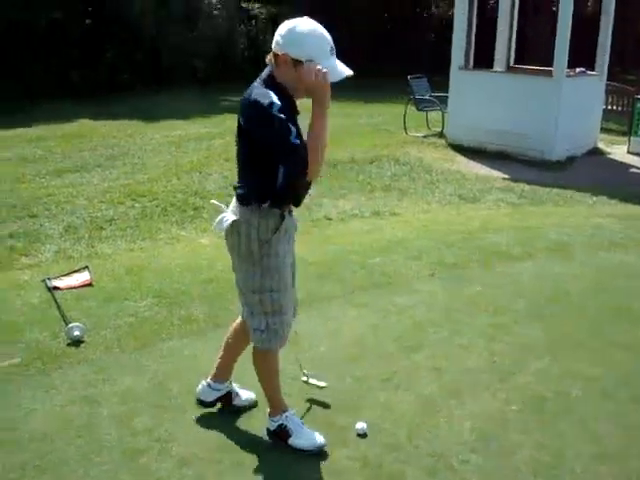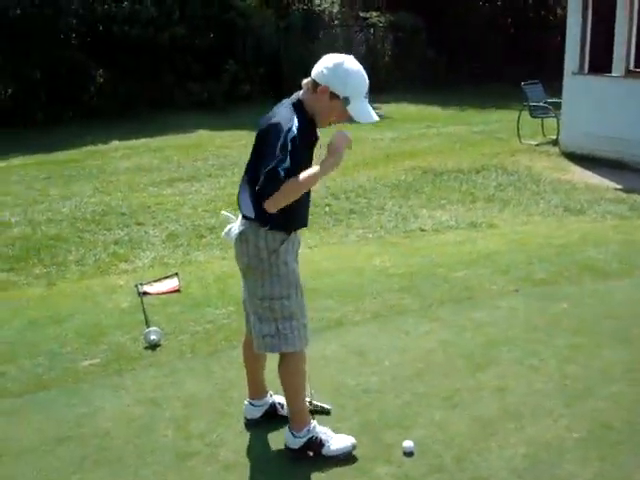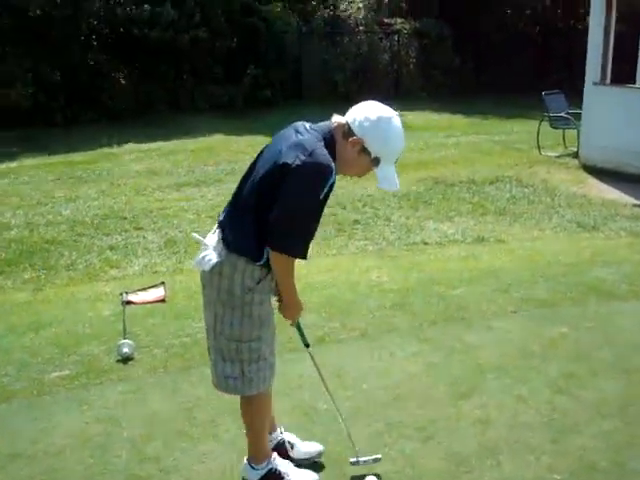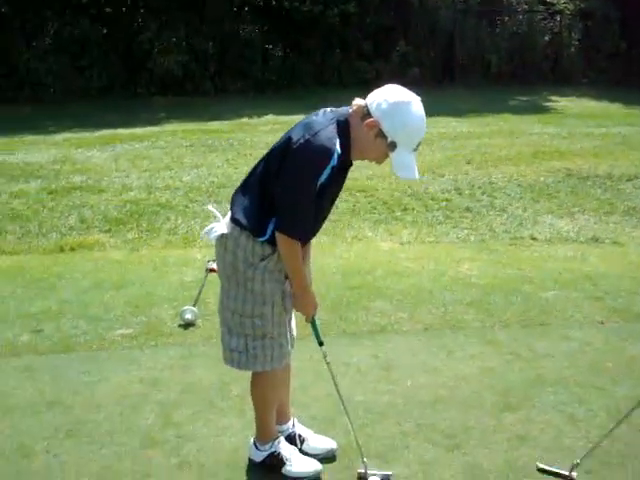
dt=0.7s
person 1, frame 1
left shoulder: (272, 98)
right shoulder: (263, 104)
right elbow: (309, 168)
right wrist: (320, 103)
left hip: (269, 219)
right hip: (260, 226)
left knee: (257, 315)
right knee: (270, 326)
left ankle: (216, 385)
right ankle: (279, 416)
person 1, frame 2
left shoulder: (296, 117)
right shoulder: (285, 126)
right elbow: (272, 198)
right wrist: (326, 165)
left hip: (267, 236)
right hip: (267, 241)
left knee: (260, 326)
right knee: (291, 337)
left ankle: (258, 401)
right ankle: (301, 432)
person 1, frame 3
left shoulder: (304, 133)
right shoulder: (317, 167)
right elbow: (282, 247)
left wrist: (282, 289)
right wrist: (290, 298)
left hip: (233, 252)
right hip: (241, 269)
left knee: (260, 363)
right knee: (254, 372)
left ankle: (272, 437)
person 1, frame 4
left shoulder: (337, 128)
right shoulder: (320, 150)
right elbow: (288, 230)
left wrist: (304, 270)
right wrist: (303, 289)
left hip: (271, 243)
right hip: (253, 247)
left knee: (281, 345)
right knee: (267, 352)
left ankle: (284, 426)
right ankle: (266, 446)
